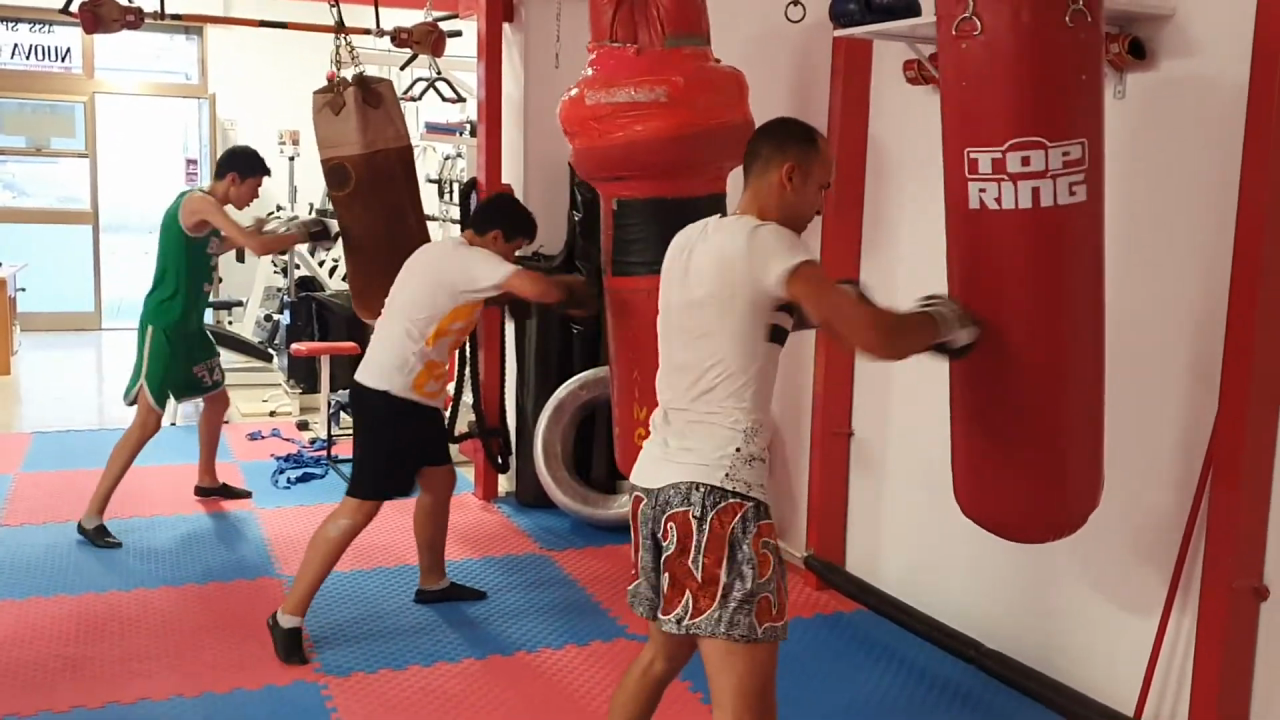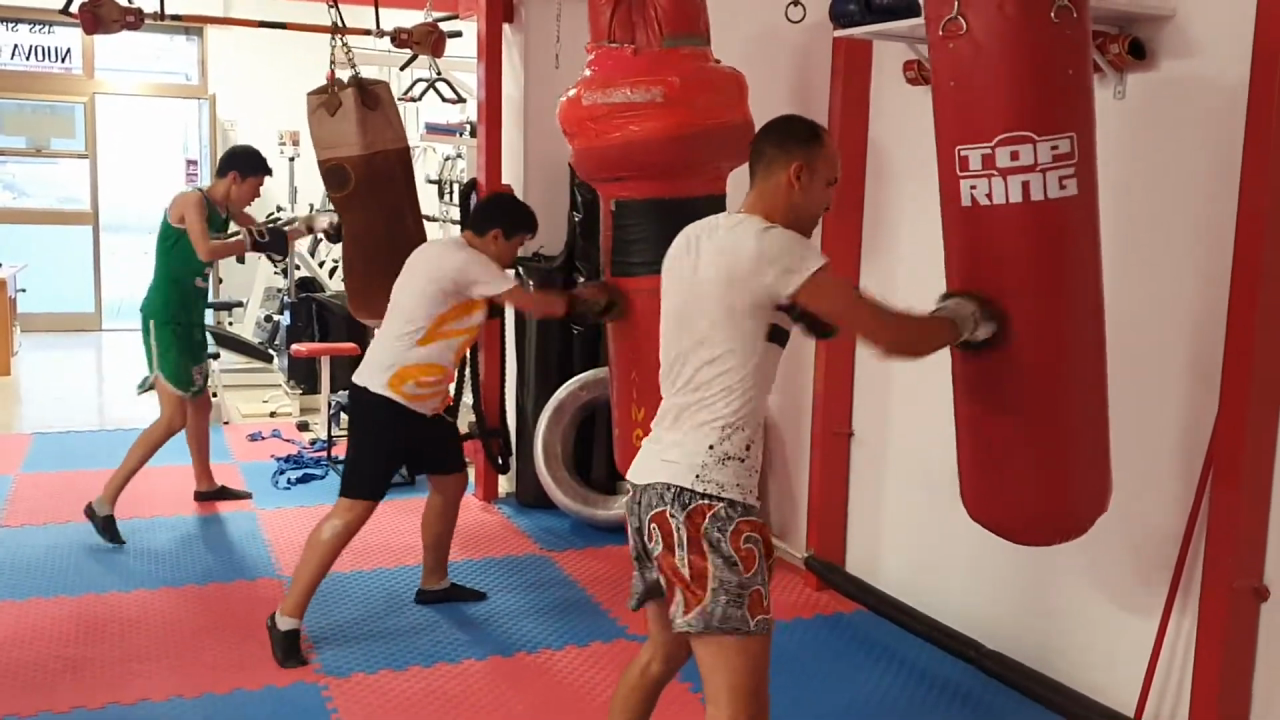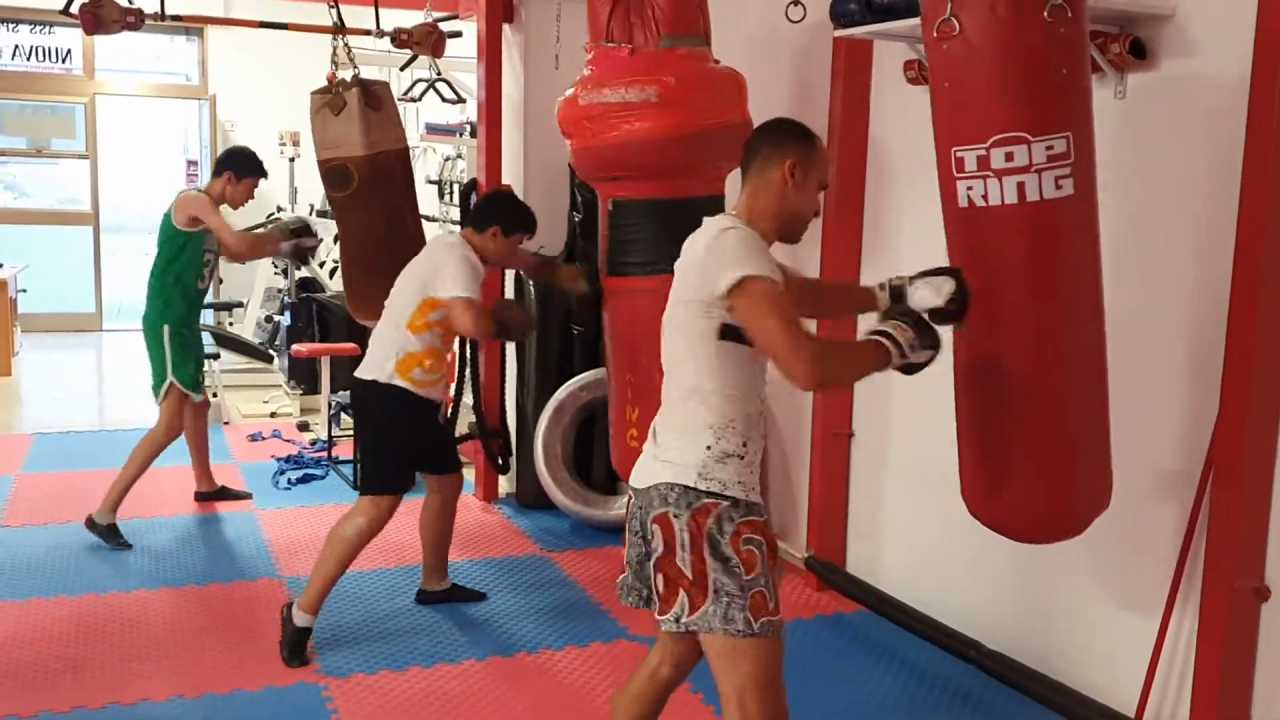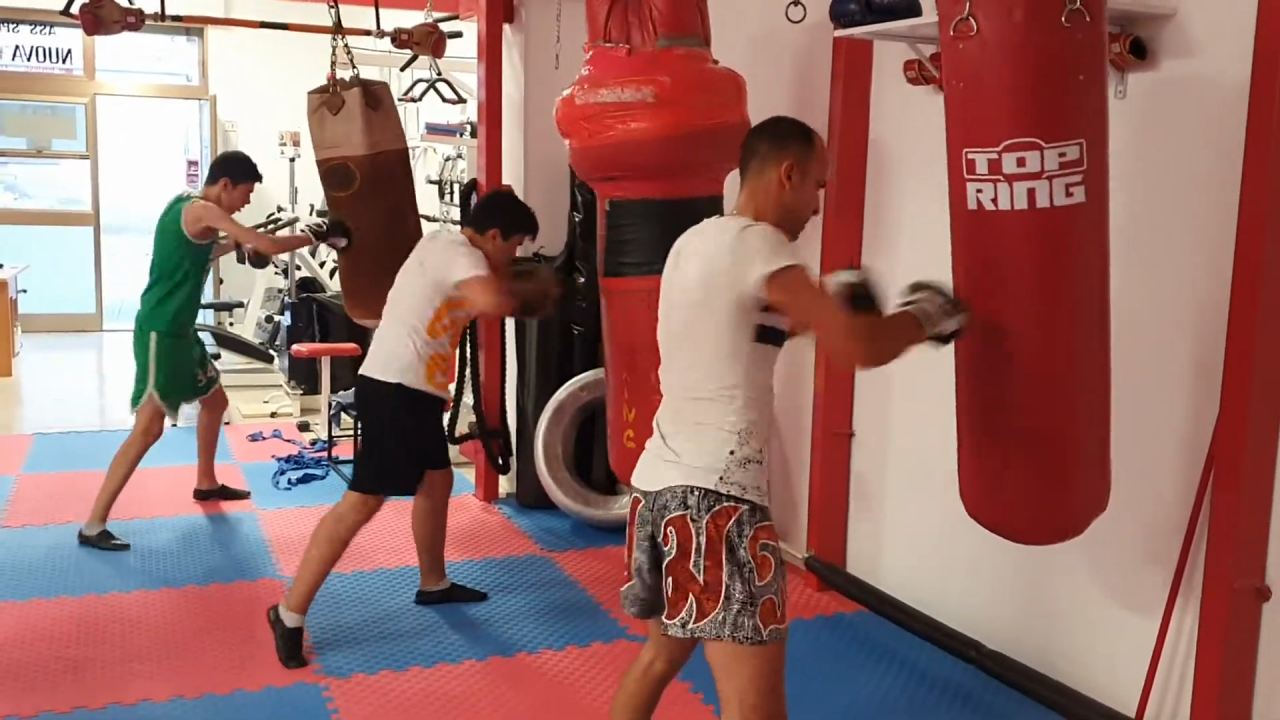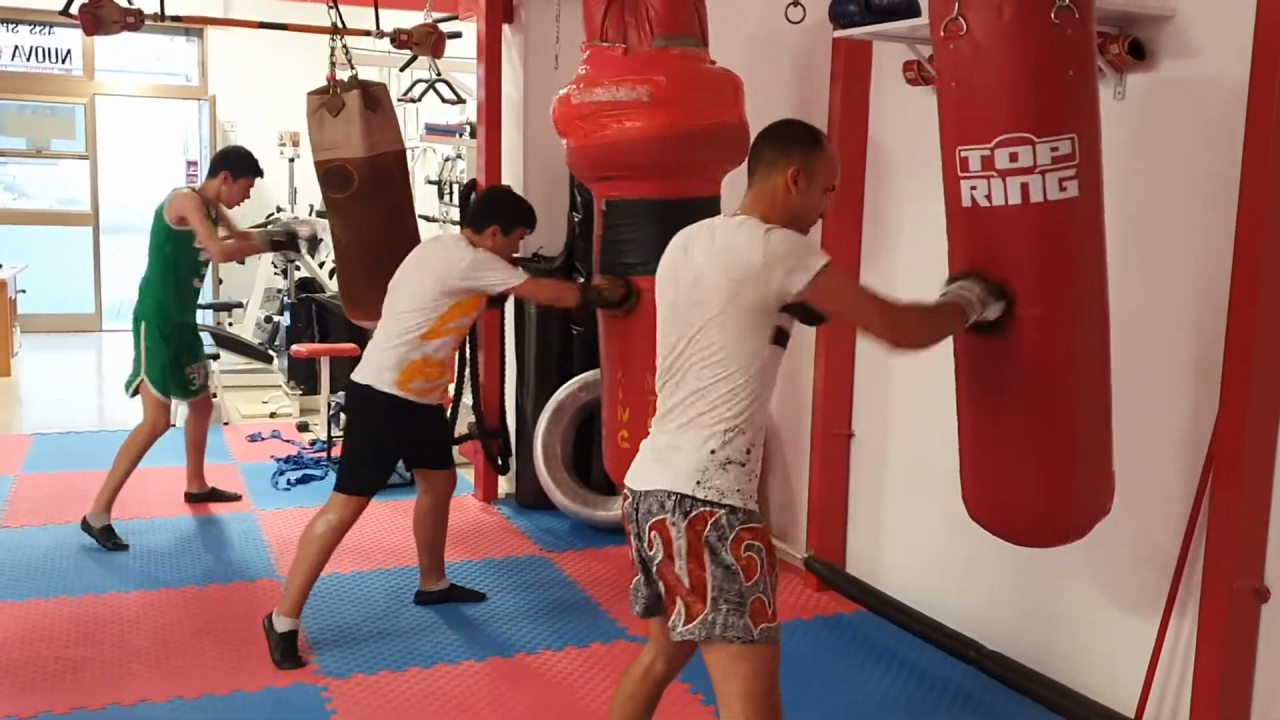
dt=0.1s
person 1, frame 1
left shoulder: (689, 241)
right shoulder: (765, 244)
right elbow: (875, 340)
left wrist: (842, 299)
right wrist: (946, 322)
left hip: (663, 480)
right hip: (716, 492)
left knee: (665, 650)
person 1, frame 2
left shoulder: (692, 240)
right shoulder: (767, 245)
right elbow: (881, 331)
right wrist: (964, 322)
left hip: (661, 479)
right hip: (703, 492)
left knee: (662, 652)
person 1, frame 3
left shoulder: (713, 239)
right shoulder: (736, 248)
left elbow: (794, 295)
right elbow: (810, 369)
left wrist: (897, 293)
right wrist: (893, 341)
left hip: (663, 482)
right hip: (706, 494)
left knee: (673, 656)
person 1, frame 4
left shoulder: (693, 243)
right shoulder: (753, 246)
right elbow: (856, 346)
left wrist: (825, 300)
right wrist: (927, 312)
left hip: (659, 484)
right hip: (713, 501)
left knee: (664, 651)
person 1, frame 5
left shoulder: (687, 243)
right shoulder: (774, 249)
right elbow: (899, 329)
left wrist: (801, 306)
right wrist: (968, 301)
left hip: (655, 484)
right hip: (707, 500)
left knee: (664, 652)
person 2, frame 1
left shoulder: (446, 253)
right shoulder: (466, 260)
right elbow: (537, 289)
right wrist: (574, 293)
left hip: (414, 395)
right hip: (388, 395)
left knee: (440, 482)
right knee: (360, 507)
left ankle: (433, 582)
right ankle: (289, 616)
person 2, frame 2
left shoulder: (448, 252)
right shoulder: (465, 262)
right elbow: (539, 304)
right wrist: (588, 302)
left hip: (424, 401)
right hip: (386, 399)
left knee: (451, 484)
right knee: (354, 509)
left ankle: (435, 583)
right ankle: (288, 618)
person 2, frame 3
left shoulder: (459, 250)
right shoulder: (455, 257)
left elbow: (522, 262)
right elbow: (472, 325)
left wrist: (558, 272)
right wrist: (510, 321)
left hip: (421, 394)
right hip: (388, 392)
left knee: (446, 483)
right knee: (377, 507)
left ankle: (434, 583)
right ankle: (301, 614)
person 2, frame 4
left shoulder: (447, 243)
right shoulder: (461, 252)
right elbow: (489, 302)
left wrist: (522, 290)
right wrist: (532, 295)
left hip: (414, 392)
right hip: (398, 392)
left knee: (436, 485)
right knee: (363, 502)
left ankle: (434, 583)
right ankle: (290, 613)
person 2, frame 5
left shoulder: (447, 248)
right shoulder: (472, 261)
right elbow: (542, 292)
right wrist: (598, 293)
left hip: (419, 394)
right hip: (382, 395)
left knee: (439, 482)
right knee: (347, 504)
left ankle: (432, 583)
right ankle: (284, 620)
person 3, frame 1
left shoulder: (208, 210)
right shoulder: (200, 203)
left elbow: (207, 252)
right elbow: (257, 245)
right wrist: (304, 230)
left hip: (190, 325)
right hip: (163, 327)
left knee: (218, 400)
right knee: (146, 424)
left ankle: (207, 480)
right ankle: (91, 517)
person 3, frame 2
left shoulder: (222, 209)
right shoulder: (190, 201)
left elbow: (263, 236)
right elbow: (207, 250)
left wrist: (313, 224)
right wrist: (252, 241)
left hip: (188, 320)
right hip: (166, 318)
left knee: (200, 404)
right knee: (174, 417)
left ankle: (206, 484)
right ankle: (103, 504)
person 3, frame 3
left shoulder: (214, 210)
right shoulder: (194, 202)
left elbow: (238, 251)
right elbow: (240, 248)
left wrist: (287, 238)
right wrist: (288, 238)
left hip: (186, 321)
right hip: (168, 323)
left knee: (197, 406)
right knee: (172, 422)
left ankle: (205, 484)
right ankle: (103, 513)
person 3, frame 4
left shoulder: (186, 203)
right shoulder: (200, 209)
right elbow: (265, 245)
right wrist: (314, 234)
left hip: (180, 327)
right hip: (160, 328)
left knee: (214, 400)
right knee: (148, 428)
left ankle: (206, 483)
right ankle: (94, 525)
person 3, frame 5
left shoulder: (212, 208)
right shoulder: (185, 199)
left elbow: (243, 241)
right elbow: (220, 251)
left wrist: (286, 238)
right wrist: (269, 241)
left hip: (180, 322)
right hip: (156, 323)
left knee: (201, 403)
right knee: (156, 421)
left ankle: (196, 484)
right ankle: (97, 514)
